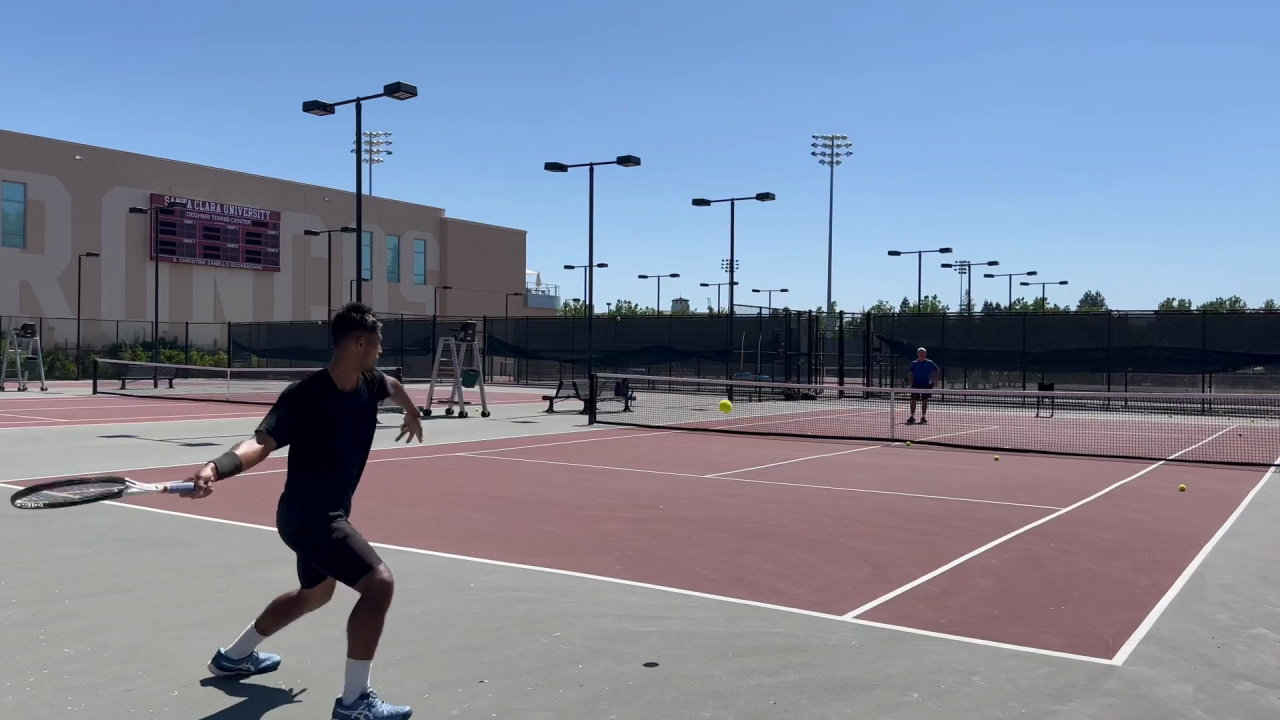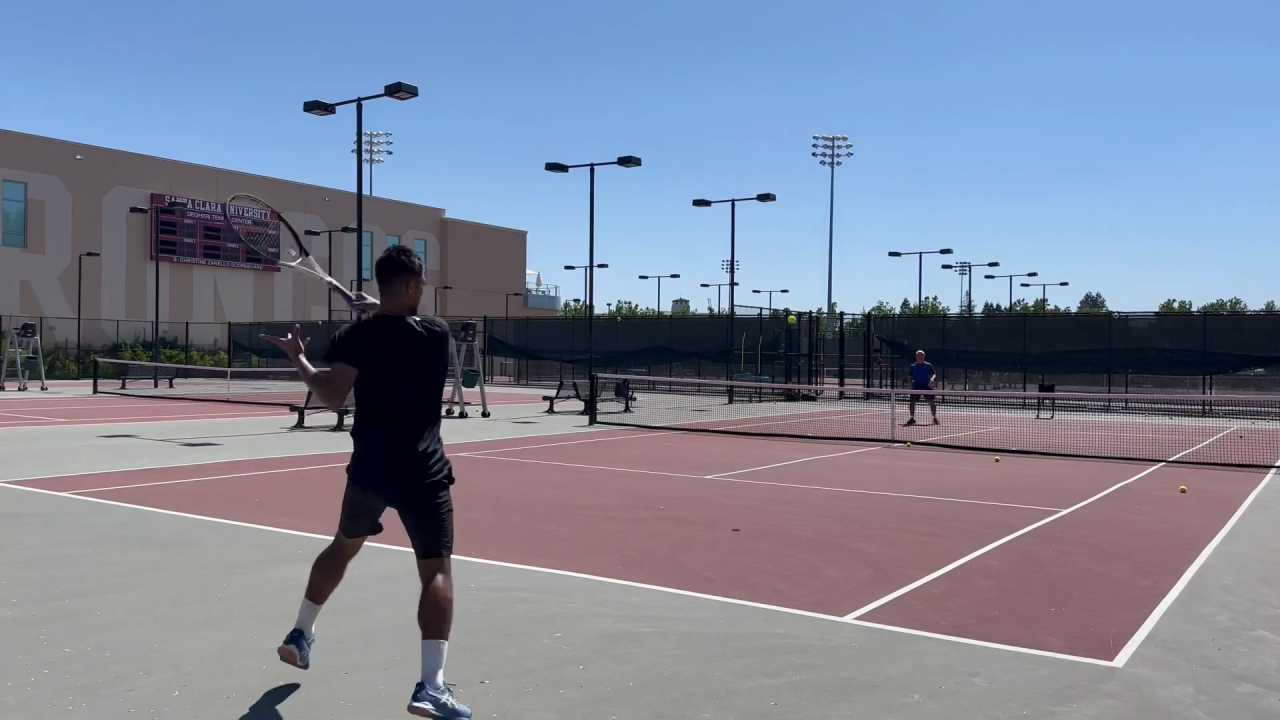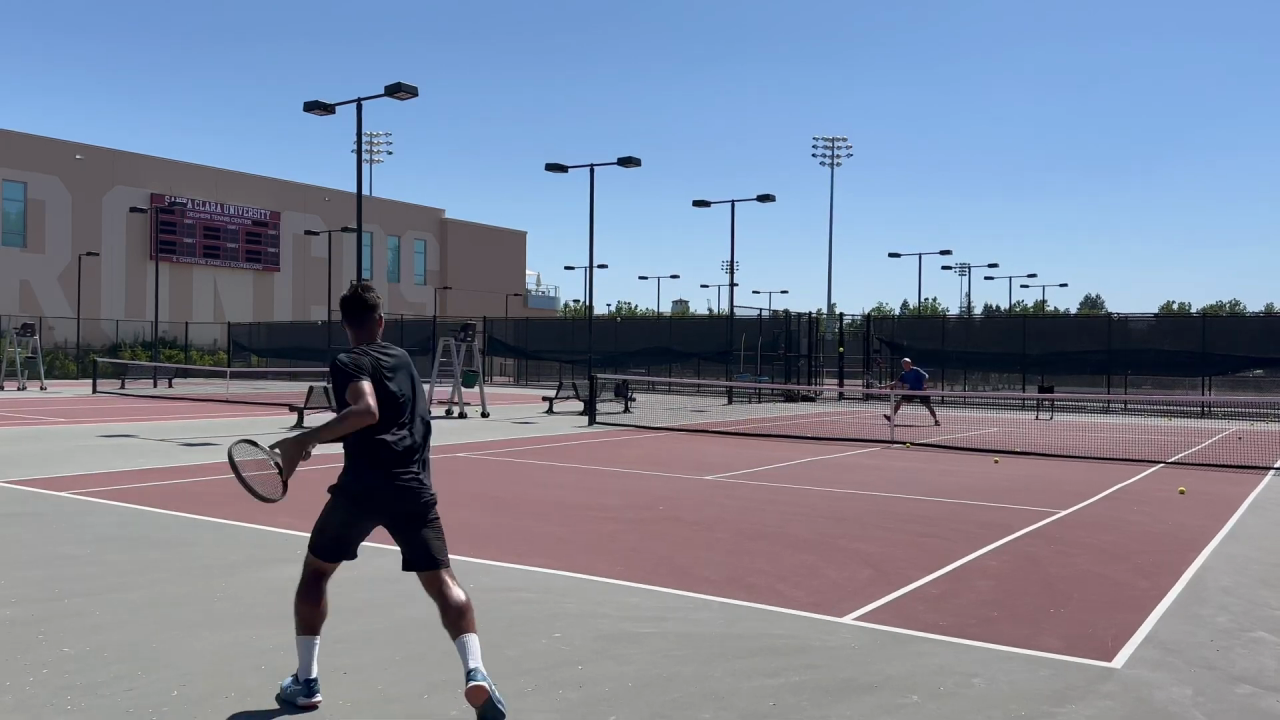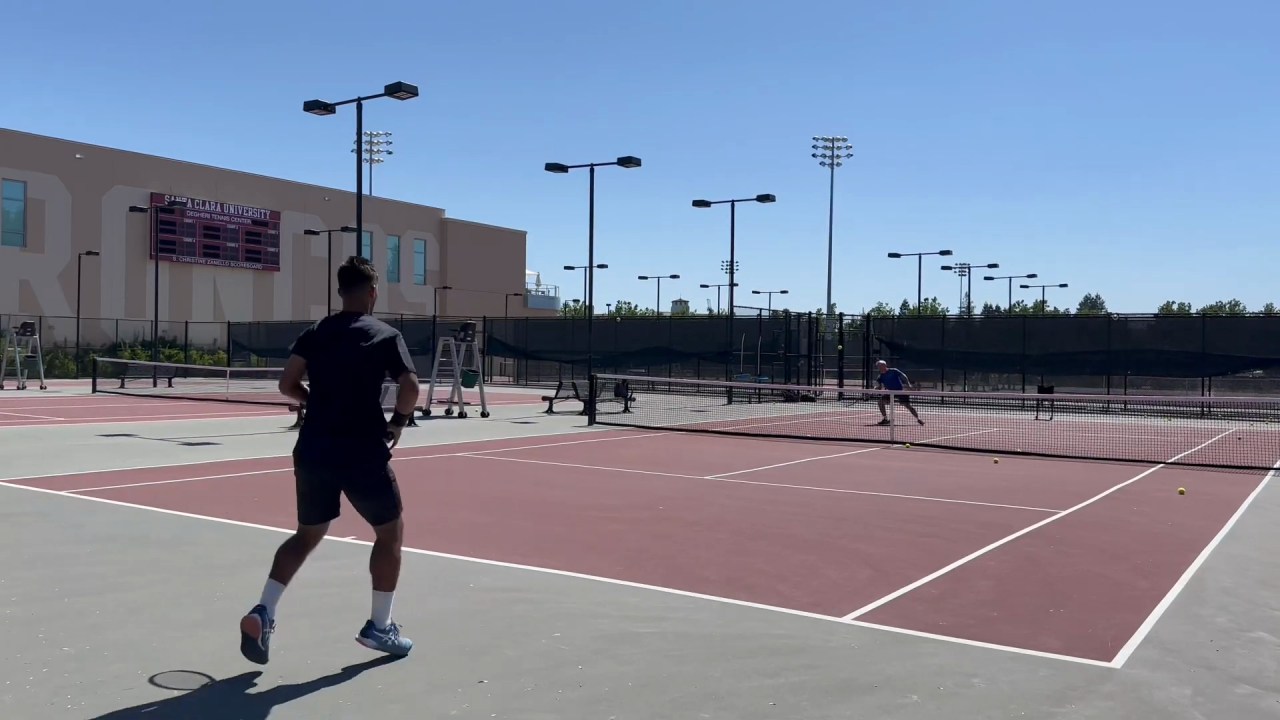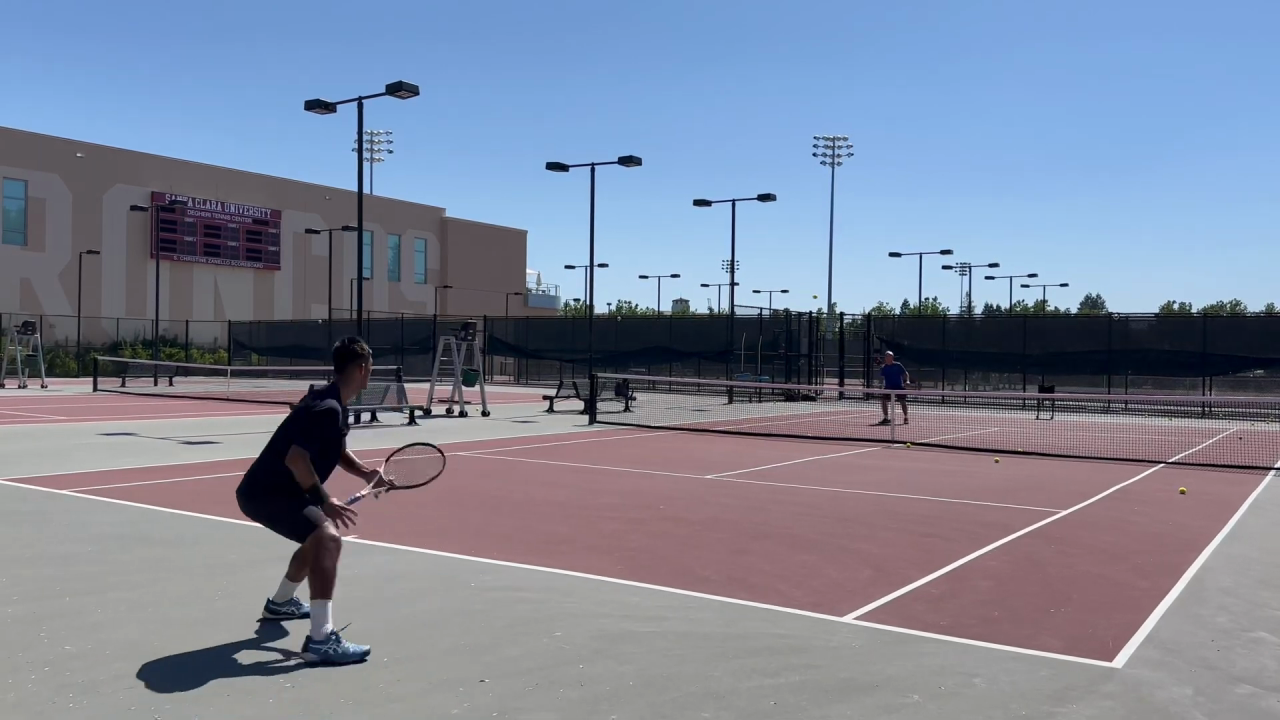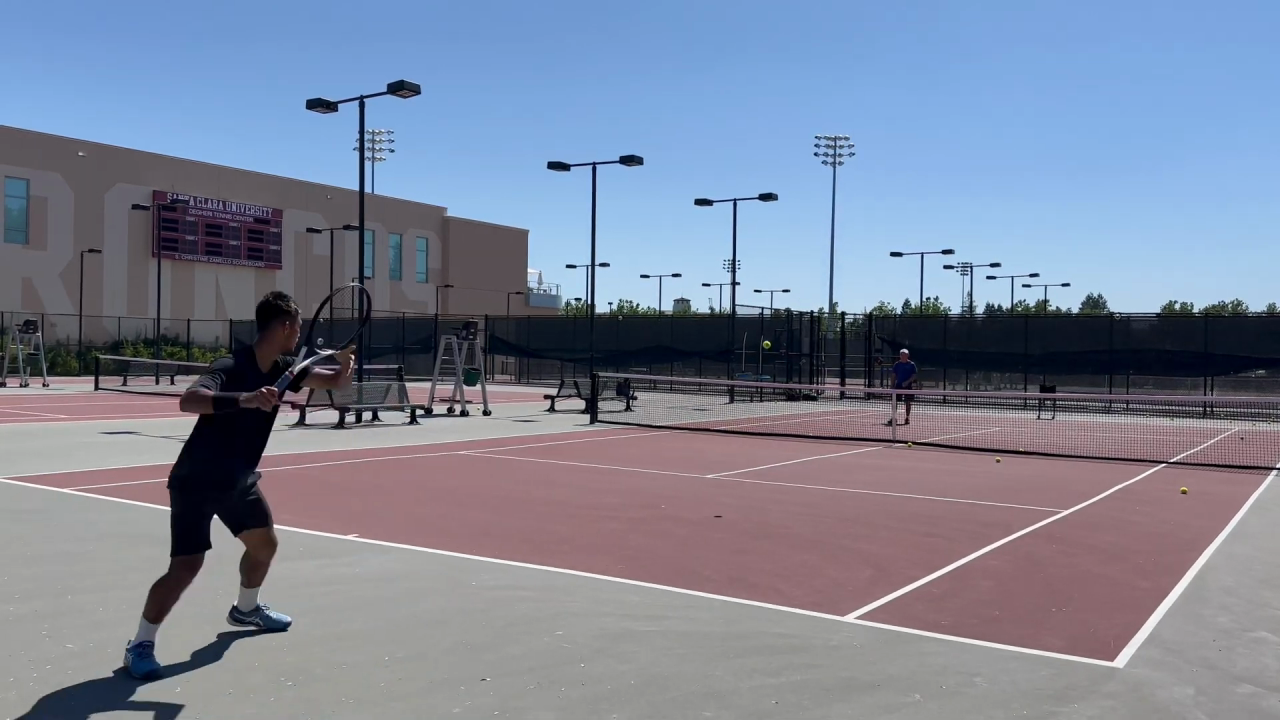
dt=0.4s
person 1, frame 1
left shoulder: (370, 382)
right shoulder: (306, 395)
left elbow: (391, 384)
right elbow: (259, 445)
left wrist: (411, 408)
right wrist: (215, 469)
left hip: (325, 515)
right hip: (314, 518)
left knee: (316, 593)
right knee: (378, 585)
left ankle: (234, 657)
person 1, frame 2
left shoulder: (357, 335)
right shoulder: (437, 332)
left elbow: (331, 394)
left wrist: (297, 358)
left hip: (369, 472)
right hip: (425, 475)
left knee: (342, 547)
right knee: (436, 572)
left ankle: (300, 638)
person 1, frame 3
left shoulder: (349, 362)
right shoulder: (402, 359)
left elbow: (367, 411)
left wrist: (304, 441)
right wrist: (322, 439)
left hip: (362, 487)
right hip: (414, 489)
left knee: (315, 571)
right knee: (442, 582)
left ankle: (307, 680)
right ankle: (476, 676)
person 1, frame 4
left shoulder: (315, 333)
right shoulder: (386, 335)
left elbow: (288, 385)
right elbow: (410, 386)
right wrist: (397, 423)
left hip: (312, 452)
right hip: (363, 453)
left knee: (307, 536)
right knee: (390, 532)
left ankle: (261, 615)
right ankle: (380, 627)
person 1, frame 5
left shoulder: (335, 406)
right shoulder: (326, 409)
left elbow: (339, 454)
right elbow: (295, 458)
left wrist: (368, 473)
right wrist: (325, 503)
left hip: (279, 490)
right hip: (263, 491)
left knee: (323, 541)
right knee: (326, 539)
left ankle: (281, 601)
right ankle: (321, 638)
person 1, frame 6
left shoulder: (282, 366)
right shoulder: (231, 367)
left elbow: (333, 381)
right elbow: (188, 401)
left wrist: (343, 365)
right wrist: (242, 399)
left hip: (237, 479)
right hip: (195, 481)
left knee: (264, 544)
right knee: (186, 568)
left ankle: (247, 609)
right ankle: (141, 645)
